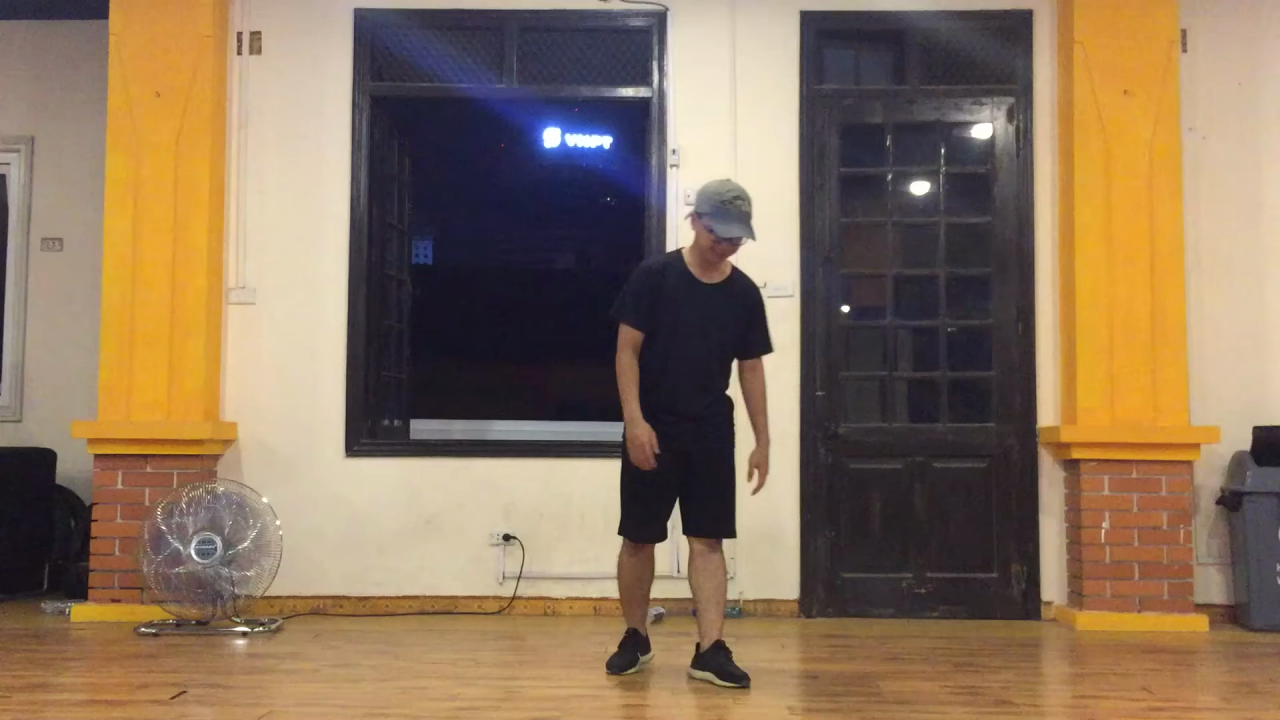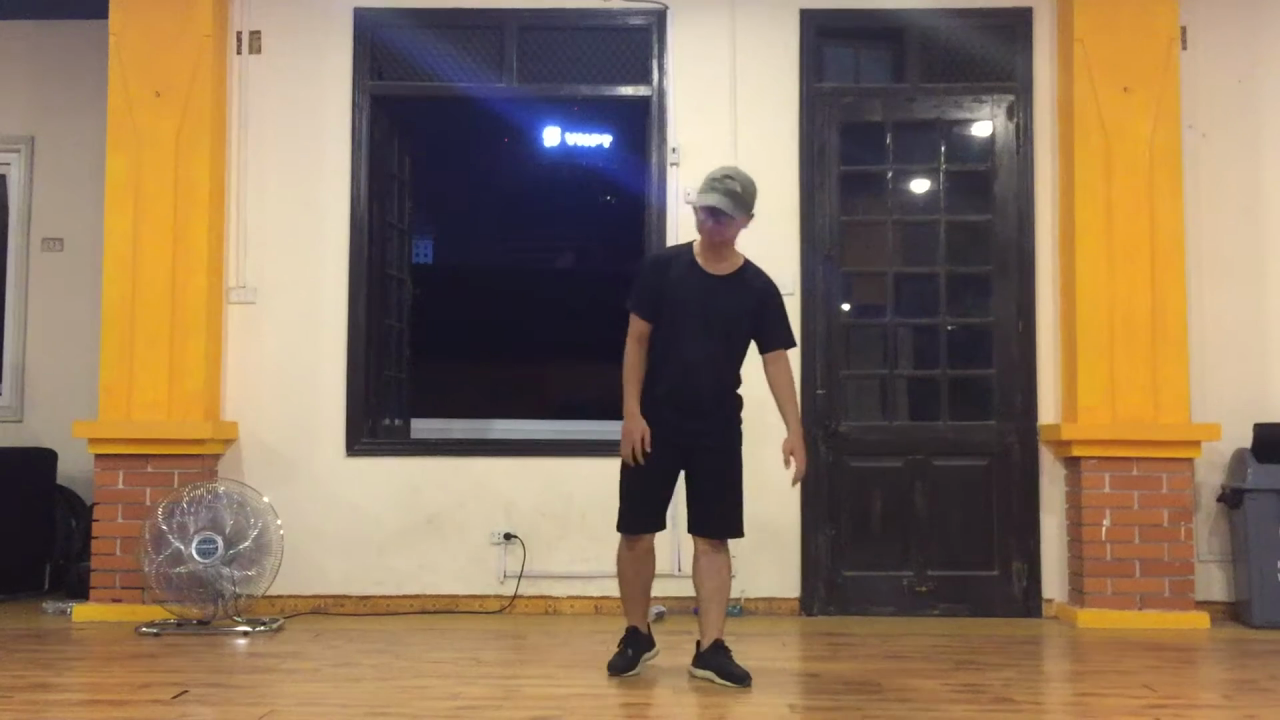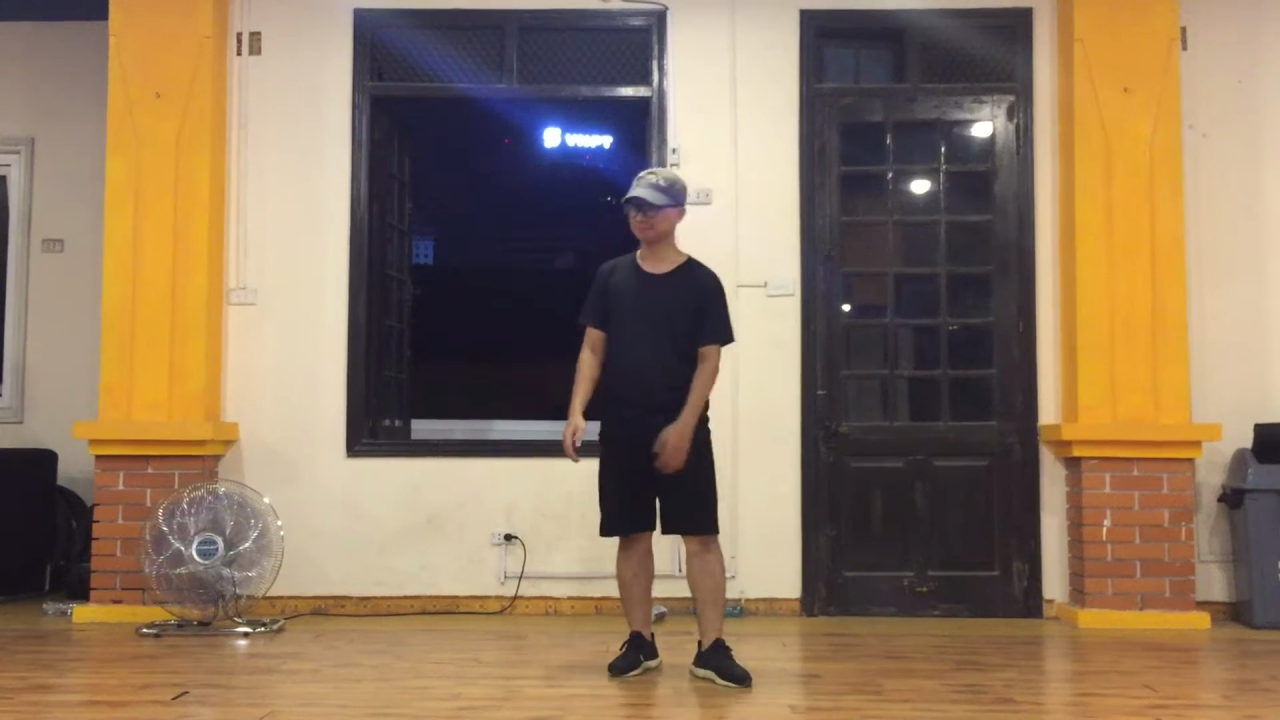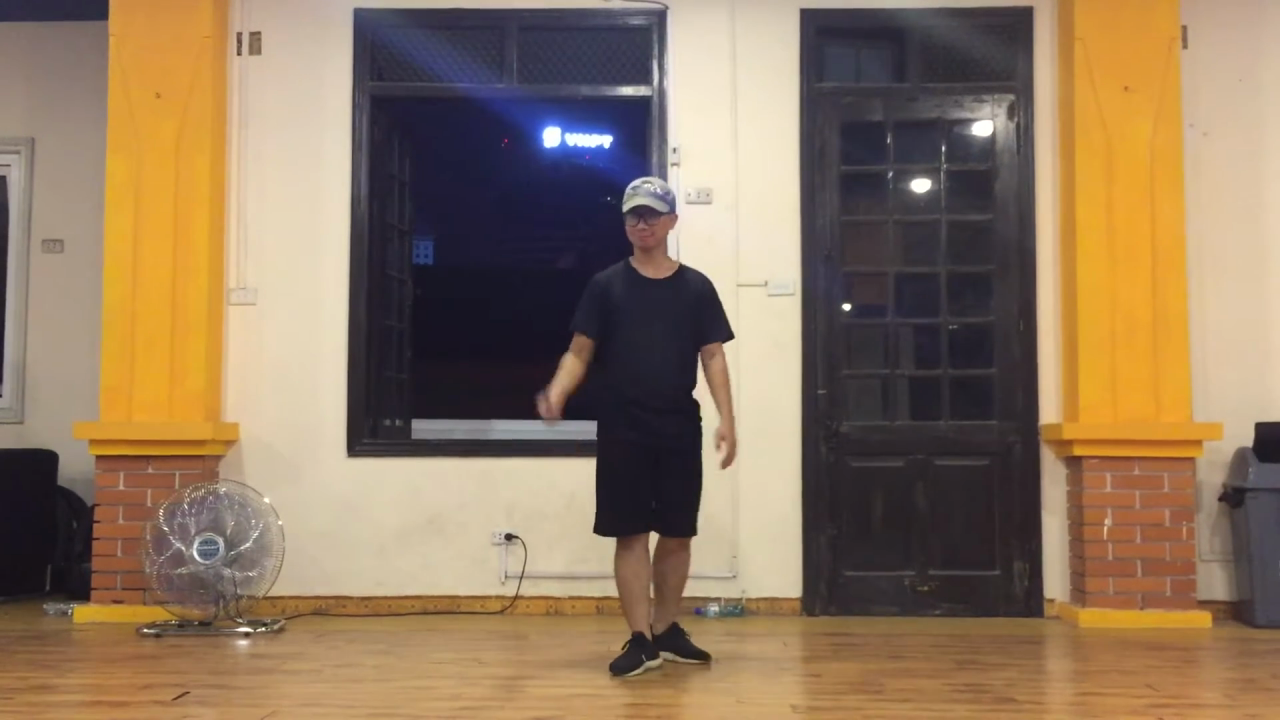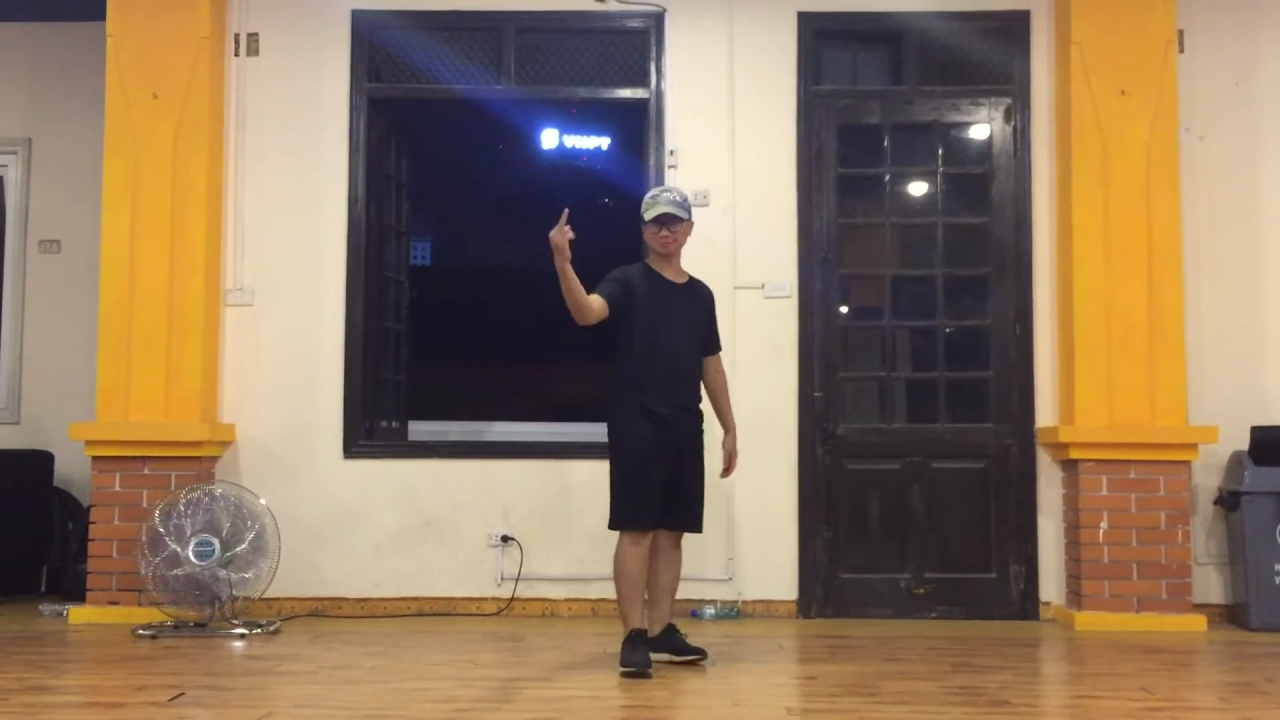
dt=0.5s
person 1, frame 1
left shoulder: (745, 294)
right shoulder: (654, 276)
left elbow: (751, 368)
right elbow: (627, 351)
left wrist: (763, 440)
right wrist: (635, 421)
left hip: (712, 432)
right hip: (652, 428)
left knee: (708, 538)
right knee: (639, 537)
left ankle: (710, 649)
right ankle: (635, 636)
person 1, frame 2
left shoulder: (758, 288)
right shoulder: (662, 267)
left elbow: (776, 359)
right elbow: (637, 340)
left wrist: (794, 430)
right wrist: (631, 413)
left hip: (717, 428)
right hip: (655, 421)
left knee: (713, 537)
right knee: (636, 531)
left ankle: (710, 648)
right ankle: (637, 634)
person 1, frame 3
left shoulder: (702, 282)
right shoulder: (611, 276)
left elbow: (709, 361)
right elbow: (593, 348)
left wrist: (683, 426)
right wrist: (576, 412)
left hip: (679, 427)
right hip: (622, 428)
left knee: (701, 535)
right knee: (631, 535)
left ankle: (711, 648)
right ankle: (640, 640)
person 1, frame 4
left shoulder: (696, 287)
right shoulder: (606, 284)
left elbow: (713, 357)
right elbow: (580, 352)
left wrist: (726, 418)
right wrist: (557, 392)
left hip: (681, 429)
right hip: (622, 429)
left knee: (676, 536)
right knee: (630, 535)
left ankle: (665, 629)
right ankle: (640, 640)
person 1, frame 5
left shoulder: (701, 294)
right shoulder: (627, 281)
left elbow: (711, 366)
right elbow: (587, 312)
left wrist: (729, 429)
right wrist: (563, 265)
left hip: (686, 426)
right hip: (637, 422)
left knee: (671, 532)
right knee: (636, 530)
left ankle: (660, 631)
right ankle: (634, 636)
